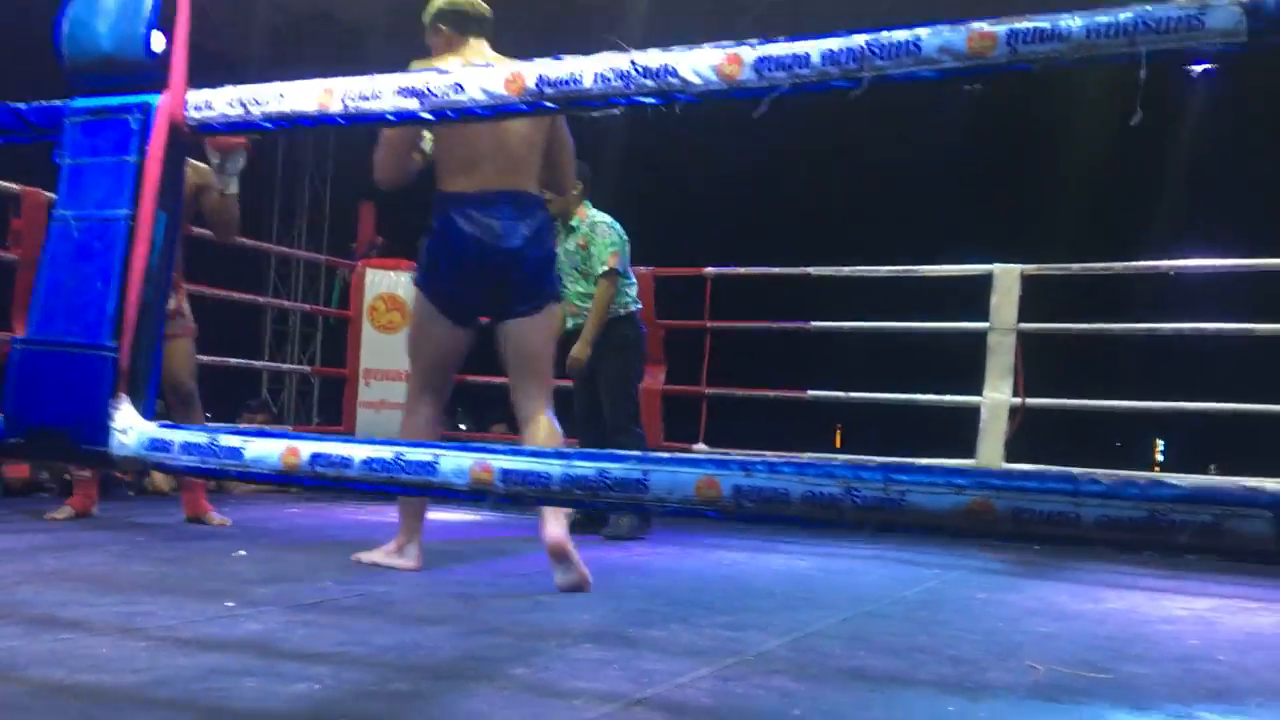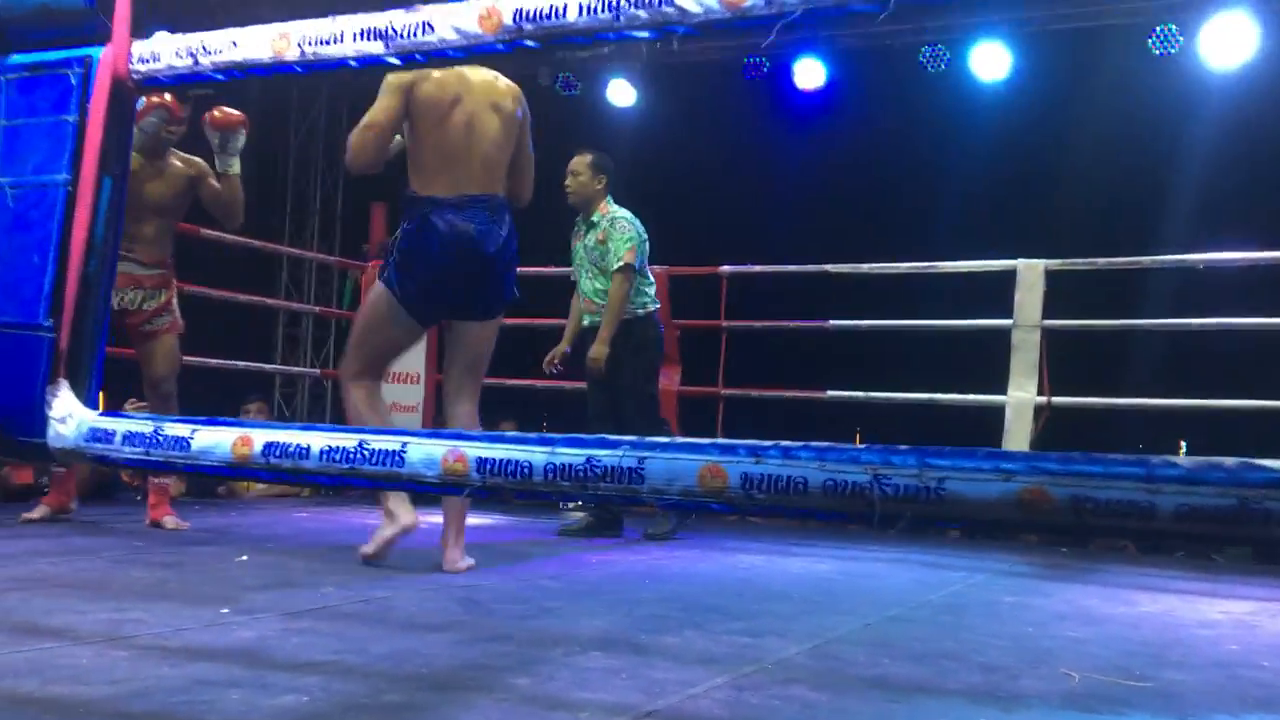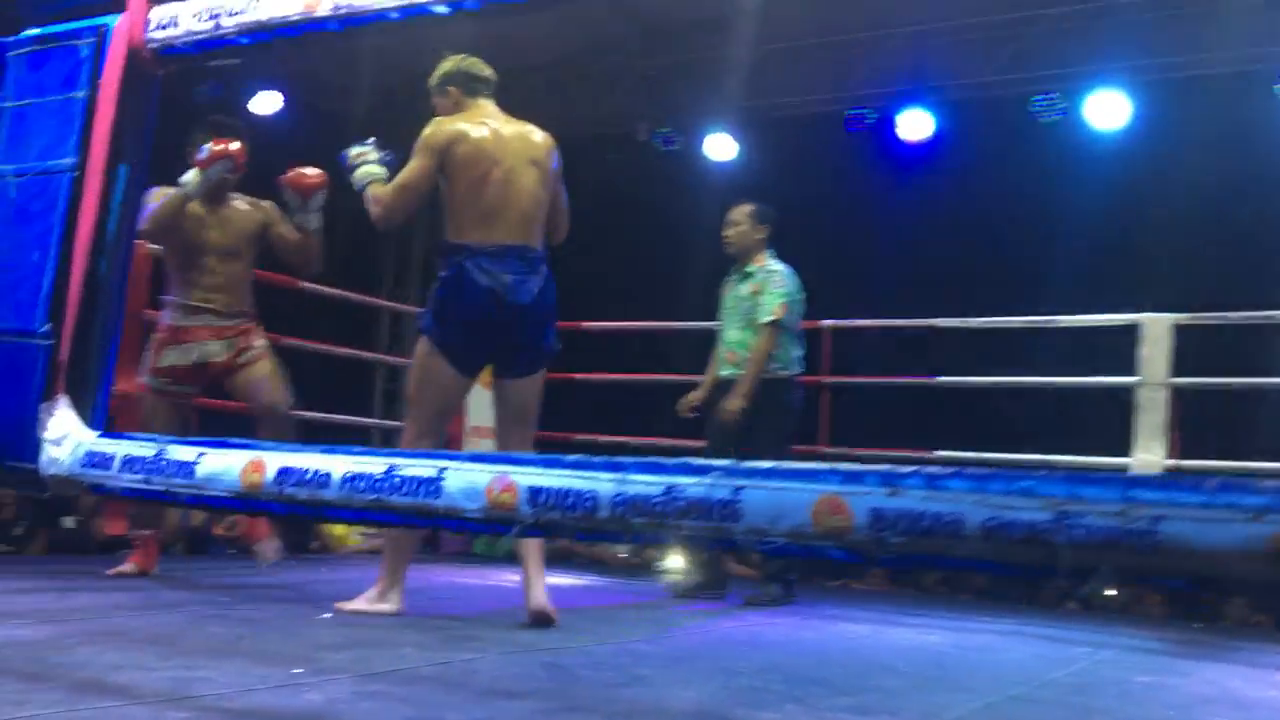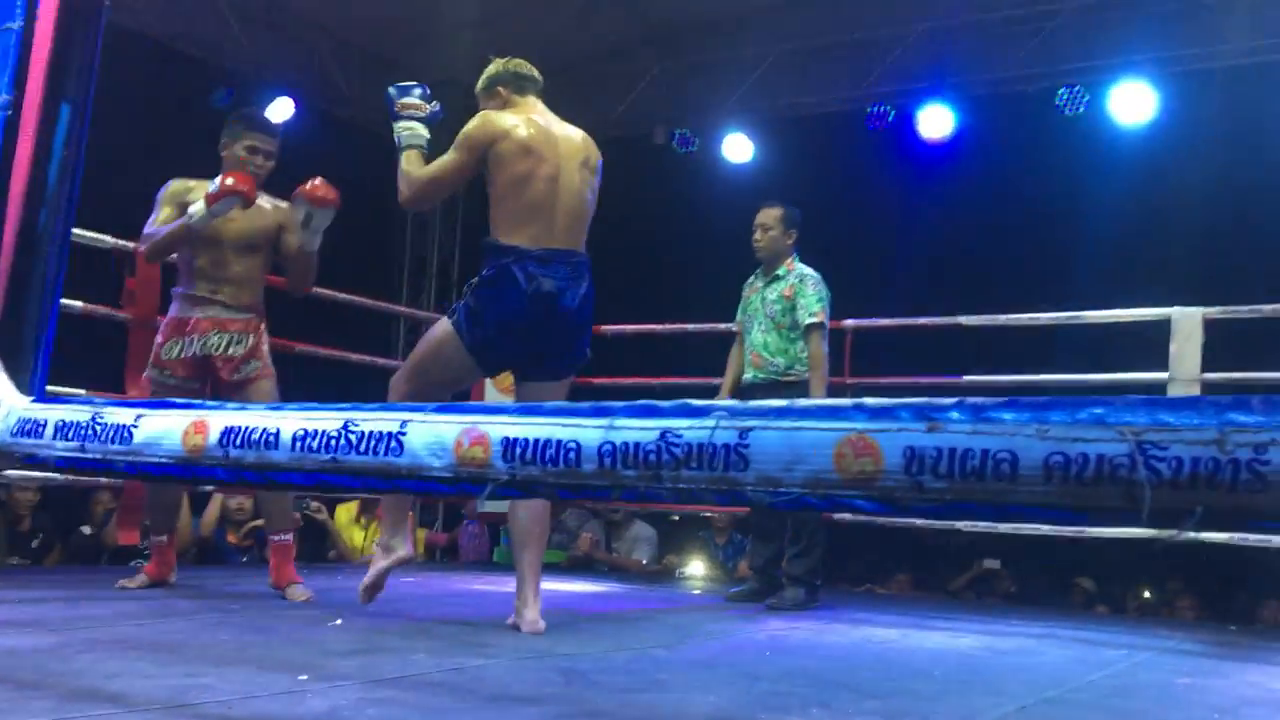
dt=0.5s
person 1, frame 1
left shoulder: (431, 75)
left elbow: (388, 173)
right elbow: (565, 181)
left hip: (460, 236)
right hip: (527, 236)
left knee: (424, 397)
right knee: (536, 404)
left ankle: (407, 542)
right ankle: (554, 523)
person 1, frame 2
left shoulder: (410, 76)
right shoulder: (510, 91)
left elbow: (359, 159)
right elbow: (523, 191)
left wrist: (394, 135)
left hip: (429, 237)
right hip: (493, 240)
left knee: (357, 373)
right knee: (463, 398)
left ankle: (397, 504)
right ankle: (456, 544)
person 1, frame 3
left shoulder: (448, 131)
right shoulder: (543, 143)
left elbow: (386, 212)
left wrist: (366, 168)
left hip: (470, 287)
right hip: (530, 290)
left knee: (420, 440)
right knee: (518, 449)
left ankle: (388, 587)
right ankle: (536, 585)
person 1, frame 4
left shoulder: (492, 127)
right shoulder: (588, 147)
left elbow: (413, 195)
left wrist: (409, 129)
left hip: (507, 287)
right hip: (572, 294)
left knee: (406, 394)
left ankle: (394, 542)
right ankle: (528, 604)
person 2, frame 1
left shoulder: (197, 175)
left elbow: (225, 232)
left wrist: (230, 179)
left hip: (165, 293)
left knee: (183, 390)
left ankle: (196, 500)
right ankle: (83, 496)
person 2, frame 2
left shoulder: (191, 168)
left elbow: (233, 218)
left wrist: (229, 159)
right wrist: (134, 132)
left hip: (155, 291)
left knee: (163, 391)
left ankle: (160, 503)
right ankle: (59, 494)
person 2, frame 3
left shoulder: (259, 213)
right shoulder: (167, 196)
left elbow: (309, 265)
right elbow: (147, 228)
left wrist: (309, 217)
right wrist: (195, 182)
left hip: (238, 337)
right hip: (179, 335)
left knee: (276, 409)
left ankle: (261, 518)
right ankle: (144, 552)
person 2, frame 4
left shoulder: (277, 212)
right shoulder: (183, 191)
left elbow: (300, 284)
right elbow: (149, 248)
left wrist: (310, 234)
right wrist: (201, 213)
left hip: (244, 335)
right hip: (185, 328)
left ankle: (284, 568)
right ankle: (161, 561)
person 3, frame 1
left shoulder: (600, 227)
right shoulder: (562, 234)
left elbow: (608, 287)
left wrist: (585, 342)
left hip: (616, 332)
right hip: (583, 335)
left knee: (621, 421)
right knee: (588, 421)
left ankle: (633, 511)
right ankle: (593, 507)
person 3, frame 2
left shoulder: (621, 223)
right shoulder: (580, 230)
left elbow: (622, 285)
left wrist: (603, 342)
right wrist: (567, 342)
left hip: (633, 332)
right hip: (600, 337)
left knee: (644, 420)
right knee: (603, 424)
left ankle: (672, 507)
right ankle: (605, 511)
person 3, frame 3
left shoulder: (777, 277)
right shoulder: (732, 281)
left elbow: (769, 339)
left wrist: (741, 394)
right wrist: (705, 389)
left hip: (769, 391)
right hip: (731, 393)
left ankle: (779, 579)
right ankle: (712, 571)
person 3, frame 4
left shoulder: (806, 281)
right shoulder: (752, 284)
left elbow: (816, 343)
left wrist: (817, 400)
right wrist: (726, 392)
left hip: (791, 394)
right hip: (755, 395)
left ankle: (802, 582)
right ankle: (765, 576)
